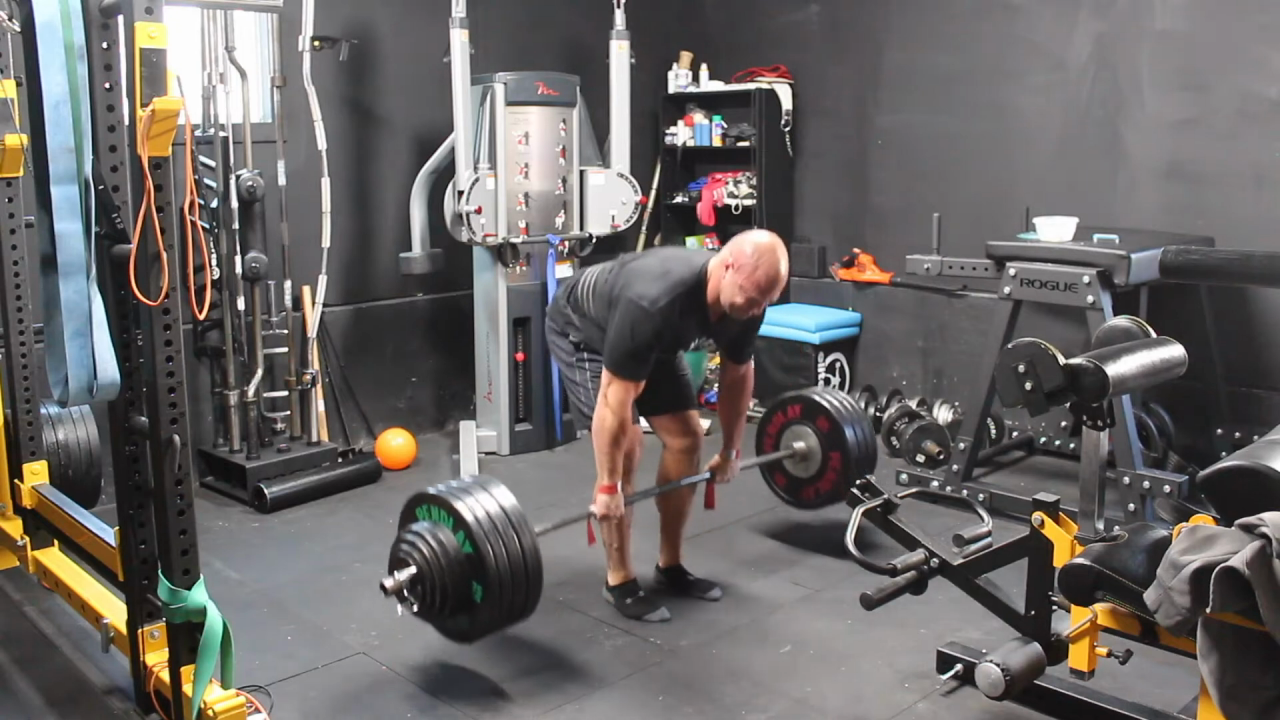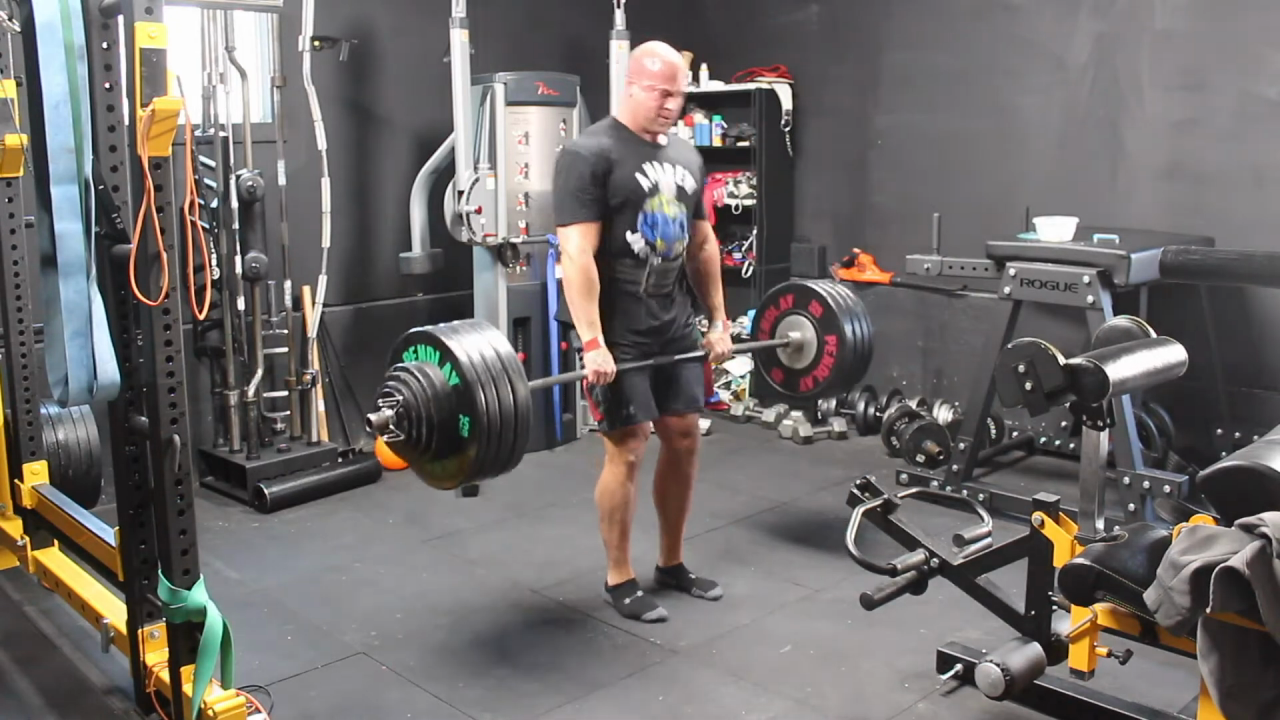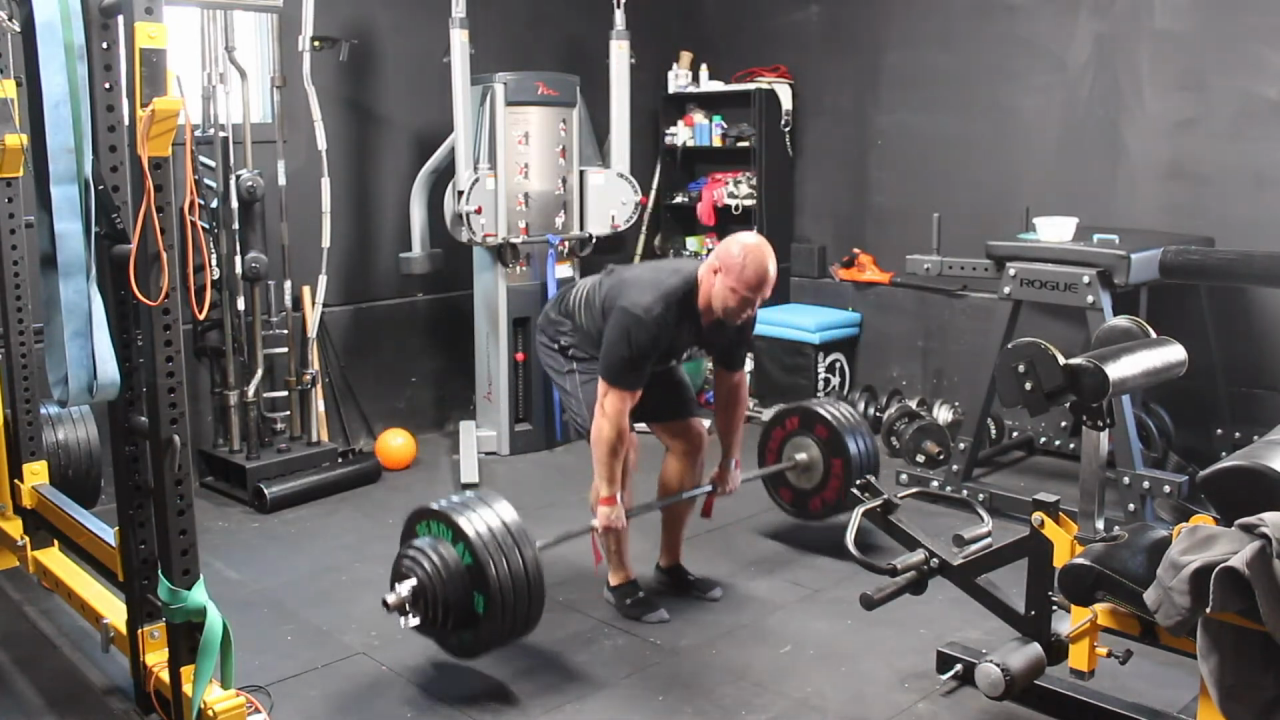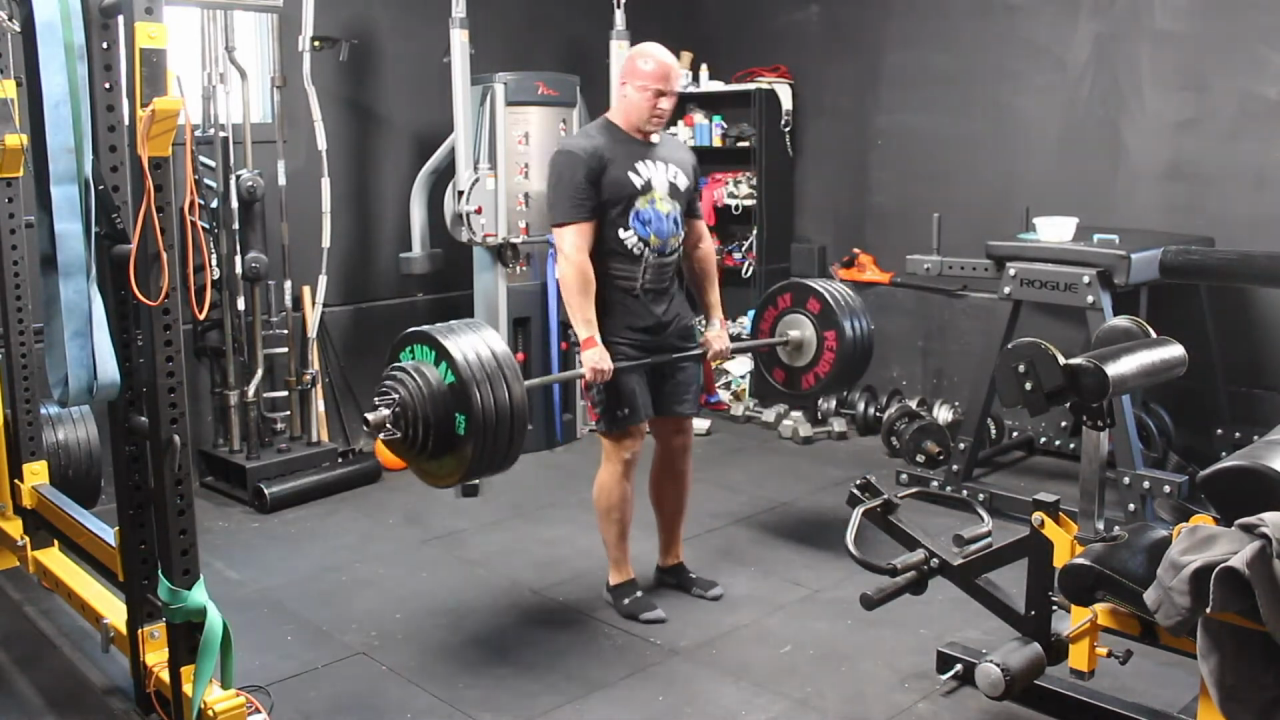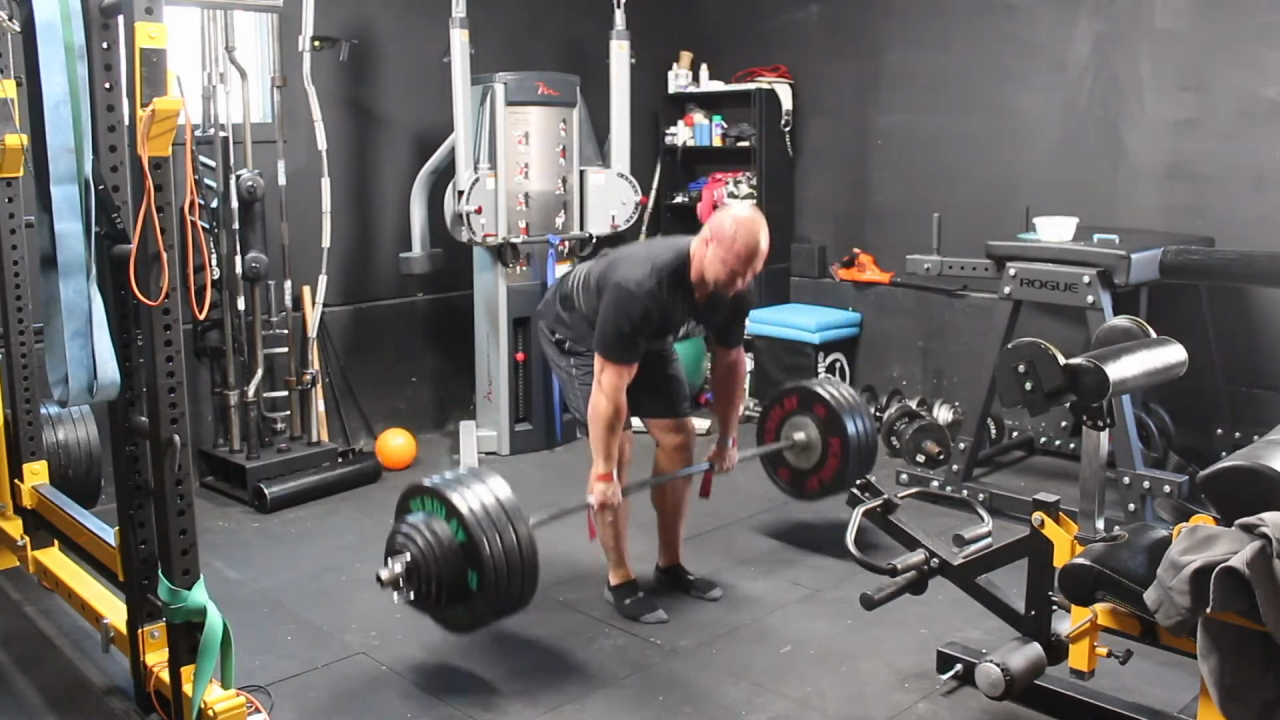
dt=1s
person 1, frame 1
left shoulder: (744, 303)
right shoulder: (653, 303)
left elbow: (737, 375)
right elbow: (616, 401)
left wrist: (730, 450)
right wrist: (607, 487)
right hip: (584, 331)
left knee: (686, 438)
right knee: (626, 449)
left ankle: (670, 566)
right ankle: (619, 580)
person 1, frame 2
left shoulder: (685, 155)
right shoulder: (588, 154)
left elbow: (703, 243)
right elbow: (577, 255)
left wrist: (718, 320)
right wrist: (593, 343)
left hip: (675, 326)
right hip: (617, 332)
left knee: (683, 443)
right knee: (626, 451)
left ankle: (672, 564)
right ankle: (619, 580)
person 1, frame 3
left shoulder: (736, 312)
right shoulder: (646, 311)
left elbow: (732, 385)
right elbow: (613, 411)
left wrist: (730, 462)
right wrist: (608, 499)
right hip: (575, 341)
left knee: (690, 439)
right knee: (621, 451)
left ankle: (670, 565)
right ankle: (619, 580)
person 1, frame 4
left shoulder: (679, 155)
right shoulder: (582, 154)
left elbow: (698, 241)
right elbow: (572, 254)
left wrist: (715, 319)
right wrist: (589, 341)
left hip: (673, 322)
right hip: (614, 330)
left knee: (677, 444)
right knee: (623, 450)
left ankle: (672, 563)
right ankle: (620, 581)
person 1, frame 5
left shoulder: (734, 289)
right shoulder: (638, 286)
left elbow: (730, 364)
right elbow: (611, 388)
left wrist: (727, 439)
right wrist: (604, 475)
left hip: (647, 337)
right hip: (579, 330)
left knee: (678, 440)
right knee: (617, 449)
left ankle: (670, 565)
right ankle: (620, 581)
